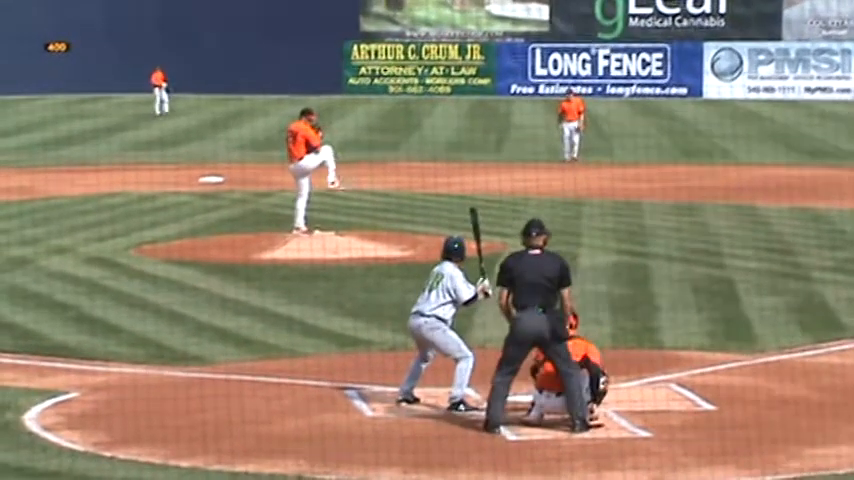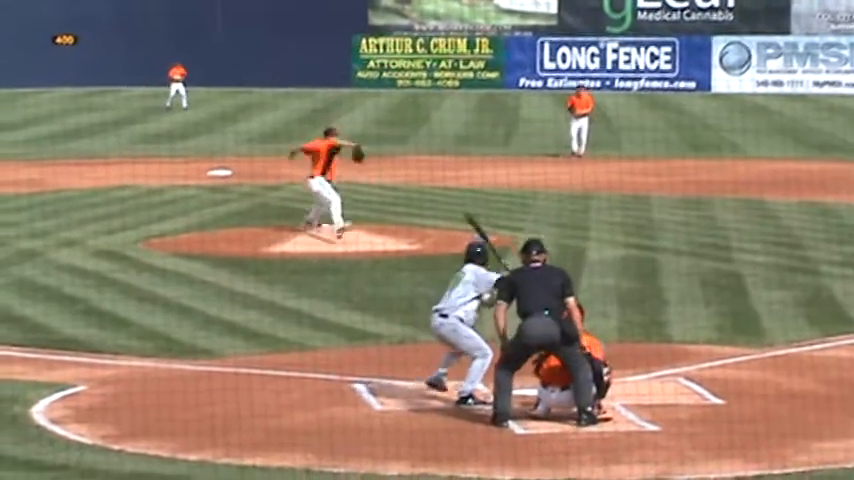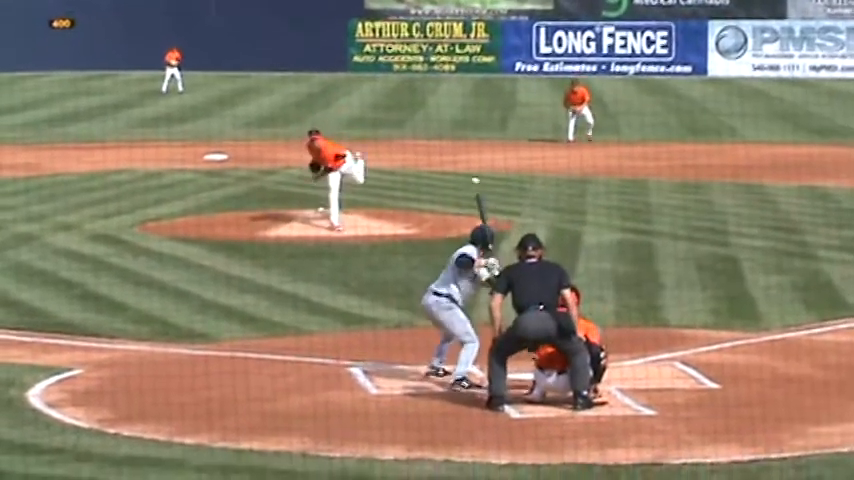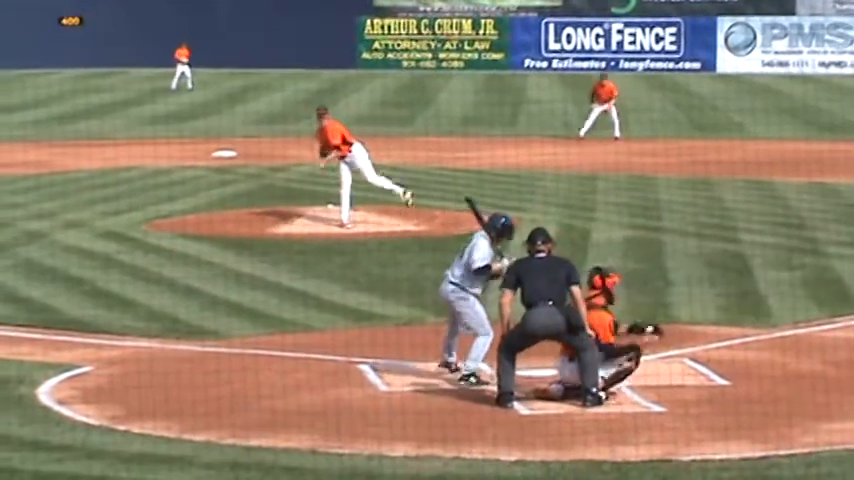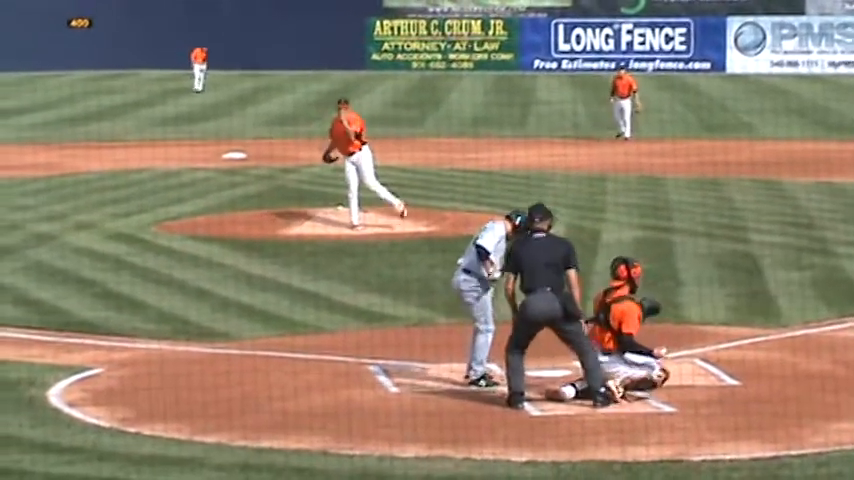
dt=0.5s
person 1, frame 1
left shoulder: (511, 262)
right shoulder: (558, 262)
left elbow: (503, 301)
right elbow: (566, 301)
right wrist: (564, 327)
left hip: (523, 322)
right hip: (549, 323)
left knee: (504, 373)
right knee: (569, 370)
left ankle: (493, 421)
right ankle: (579, 420)
person 1, frame 2
left shoulder: (513, 277)
right shoulder: (560, 274)
left elbow: (499, 312)
right elbow: (573, 309)
left wrist: (504, 342)
right wrist: (579, 339)
left hip: (528, 329)
right hip: (555, 328)
left knee: (504, 368)
right knee: (580, 366)
left ankle: (501, 414)
right ankle: (586, 413)
person 1, frame 3
left shoulder: (509, 271)
right shoulder: (556, 269)
left elbow: (494, 304)
right elbow: (570, 302)
left wrist: (497, 334)
right wrist: (574, 331)
left hip: (524, 323)
right hip: (550, 322)
left knee: (497, 352)
right knee: (579, 351)
left ankle: (497, 398)
right ankle: (581, 397)
person 1, frame 4
left shoulder: (518, 266)
right shoulder: (565, 265)
left elbow: (505, 300)
right elbow: (578, 298)
left wrist: (505, 331)
right wrist: (585, 328)
left hip: (532, 319)
right hip: (559, 318)
left knee: (506, 348)
right knee: (587, 347)
left ankle: (506, 395)
right ankle: (591, 393)
person 1, frame 5
left shoulder: (517, 246)
right shoulder: (564, 245)
left elbow: (509, 286)
right elbow: (573, 282)
left wrist: (515, 313)
right wrist: (578, 312)
left hip: (531, 305)
right hip: (558, 304)
left knee: (514, 349)
right knee: (584, 346)
left ankle: (516, 396)
right ankle: (600, 392)
person 2, frame 1
left shoulder: (438, 269)
right shoulder: (454, 273)
right elbow: (466, 300)
left wrist: (477, 289)
right wrist: (481, 289)
left hip: (416, 320)
right hip: (432, 324)
left knee: (424, 356)
right knee: (466, 357)
left ankle: (405, 393)
right ankle: (456, 401)
person 2, frame 2
left shoulder: (465, 272)
right shoulder: (475, 272)
left elbow: (486, 300)
left hip: (439, 320)
right hip: (450, 323)
left knee: (459, 348)
right knee: (484, 354)
left ankle: (437, 378)
right ankle: (465, 395)
person 2, frame 3
left shoulder: (472, 255)
right shoulder: (468, 253)
left elbow: (484, 279)
right elbow: (463, 261)
left wrist: (492, 271)
right wrist: (485, 263)
left hip: (432, 300)
right hip: (443, 302)
left knee: (450, 332)
right knee: (471, 341)
left ankle: (435, 367)
right ankle: (461, 378)
person 2, frame 4
left shoulder: (483, 241)
right shoulder: (482, 243)
left elbow: (488, 272)
right elbow: (479, 269)
left wrist: (499, 268)
right wrist: (500, 266)
left hip: (450, 288)
right hip: (460, 292)
left knee: (456, 324)
right knee: (485, 334)
left ankle: (448, 360)
right ankle: (468, 373)
person 2, frame 5
left shoulder: (496, 229)
right shoulder: (497, 228)
right elbow: (481, 248)
left wrist: (490, 272)
right wrist: (492, 270)
left hip: (465, 279)
right hip: (472, 281)
left knee: (481, 326)
right knee: (486, 328)
left ankle: (473, 371)
right ankle: (476, 375)
person 3, frame 1
right shoulder: (586, 345)
left elbow: (534, 371)
right elbow: (595, 372)
right wrist: (594, 402)
left hip: (542, 401)
right knee: (602, 378)
left ankle: (534, 414)
person 3, frame 2
right shoulder: (590, 339)
left elbow: (538, 370)
right elbow: (597, 367)
right wrist: (598, 399)
left hip: (546, 396)
right hip: (570, 396)
right knee: (604, 370)
left ankle: (541, 408)
person 3, frame 3
right shoulder: (586, 324)
right elbow: (594, 352)
right wrist: (595, 382)
left hip: (542, 379)
right hip: (565, 380)
right knee: (599, 353)
left ankle: (536, 391)
person 3, frame 4
right shoulder: (601, 316)
right elbow: (608, 349)
left wrist: (634, 329)
right wrist: (633, 347)
left hip: (566, 367)
right hip: (578, 368)
right knee: (634, 353)
left ankle: (558, 389)
right ankle: (597, 386)
person 3, frame 5
left shoulder: (601, 297)
right shoulder: (630, 306)
right elbow: (626, 343)
right wrist: (653, 352)
right hip: (614, 361)
right knee: (660, 375)
left ankle: (569, 390)
right ankle: (621, 383)
person 4, frame 1
left shoulder: (291, 128)
right shoulder: (306, 129)
right elbow: (317, 147)
left wrist: (315, 135)
right wrist: (319, 136)
left hip: (294, 166)
right hip: (304, 162)
left knee: (302, 195)
right knee: (327, 150)
left ankle: (299, 226)
right ankle: (332, 180)
person 4, frame 2
left shoulder: (319, 143)
right shoulder: (329, 144)
left elbow: (303, 148)
right elbow: (337, 143)
left wrist: (294, 151)
right wrist: (352, 144)
left hip: (321, 182)
right hip: (318, 182)
left knee: (323, 203)
right knee: (334, 199)
left ankle: (310, 222)
right ankle: (339, 226)
person 4, frame 3
left shoulder: (326, 147)
right shoulder: (309, 145)
left elbow: (328, 169)
left wrist: (317, 176)
right wrist: (314, 162)
left hip: (345, 162)
right hip: (333, 168)
left knee: (360, 179)
right knee: (333, 191)
left ankle: (358, 159)
right ankle: (335, 223)
person 4, frame 4
left shoulder: (332, 127)
right shoulder: (319, 130)
left elbow: (337, 149)
right elbow: (324, 144)
left wrist: (326, 160)
right wrist: (323, 152)
left hip: (354, 152)
right hip: (342, 158)
left knee: (372, 178)
right knee: (344, 187)
left ankle: (401, 192)
right ankle: (344, 219)
person 4, frame 5
left shoulder: (356, 119)
right shoulder: (335, 122)
left elbow: (352, 137)
right elbow: (334, 140)
left wrist: (344, 121)
right wrist: (327, 152)
left hip: (362, 154)
right hip: (348, 158)
left knee: (371, 183)
right knee: (352, 189)
left ankle: (398, 204)
right ankle: (355, 221)
